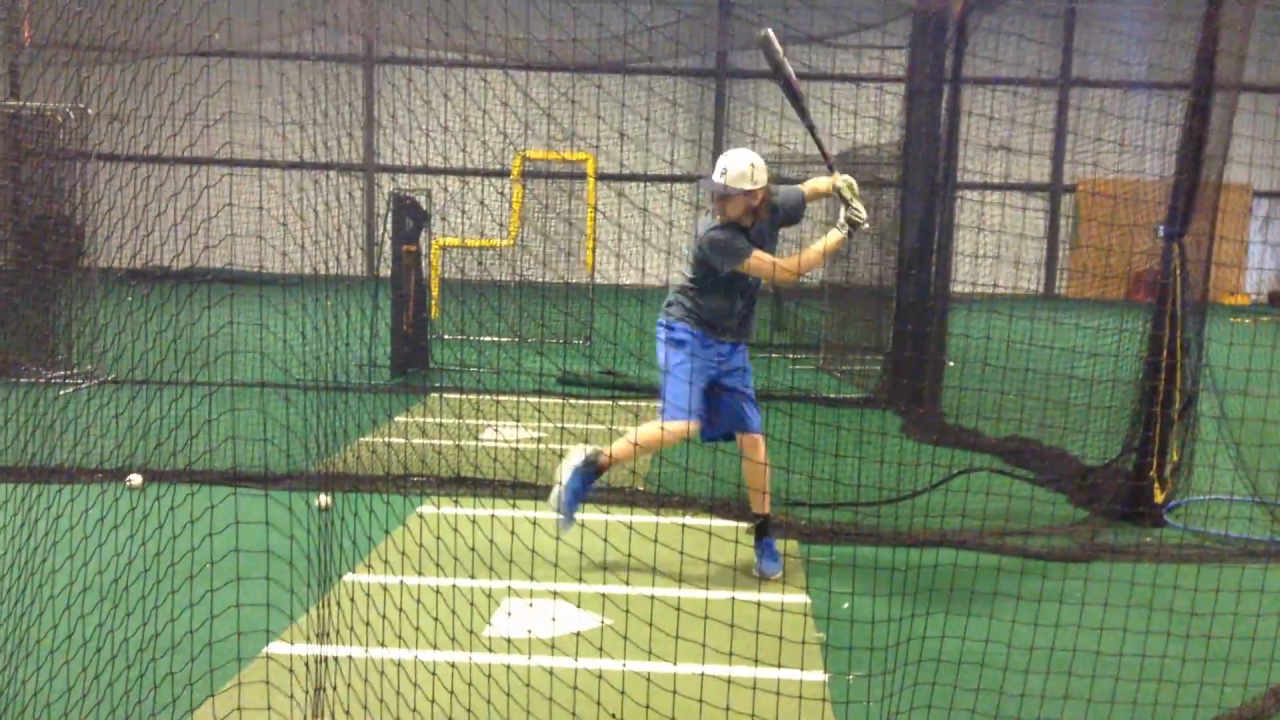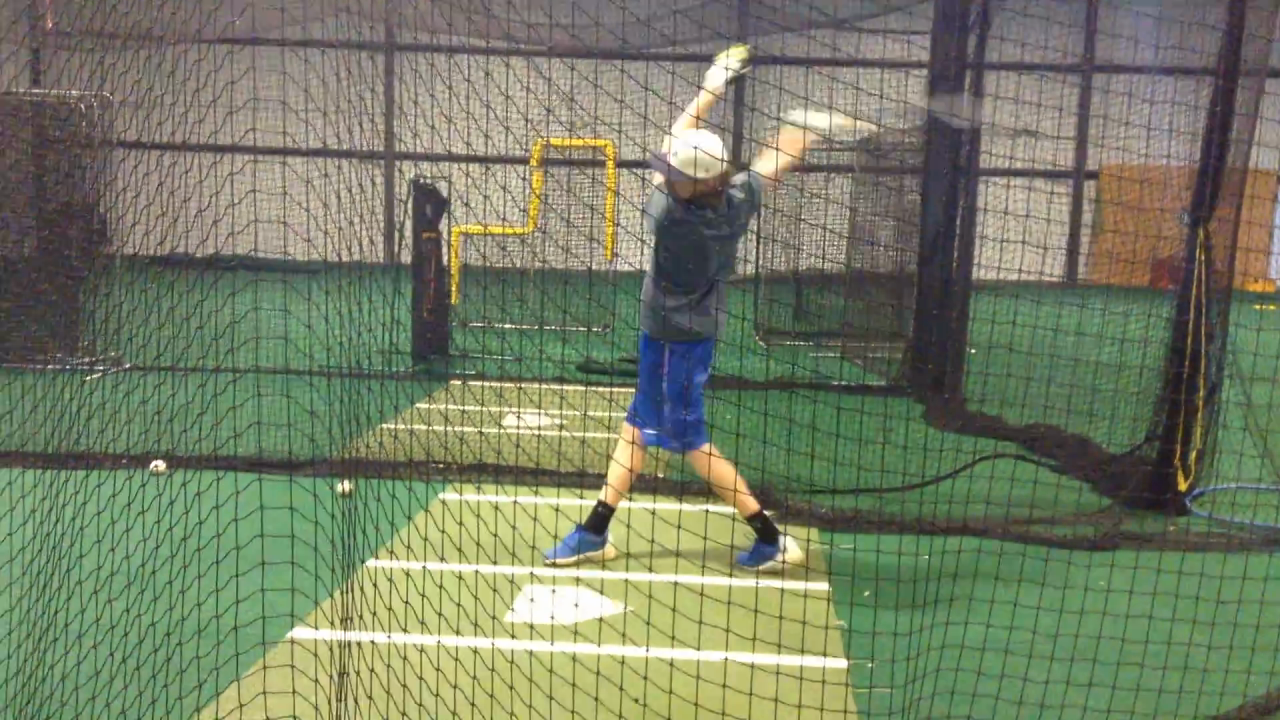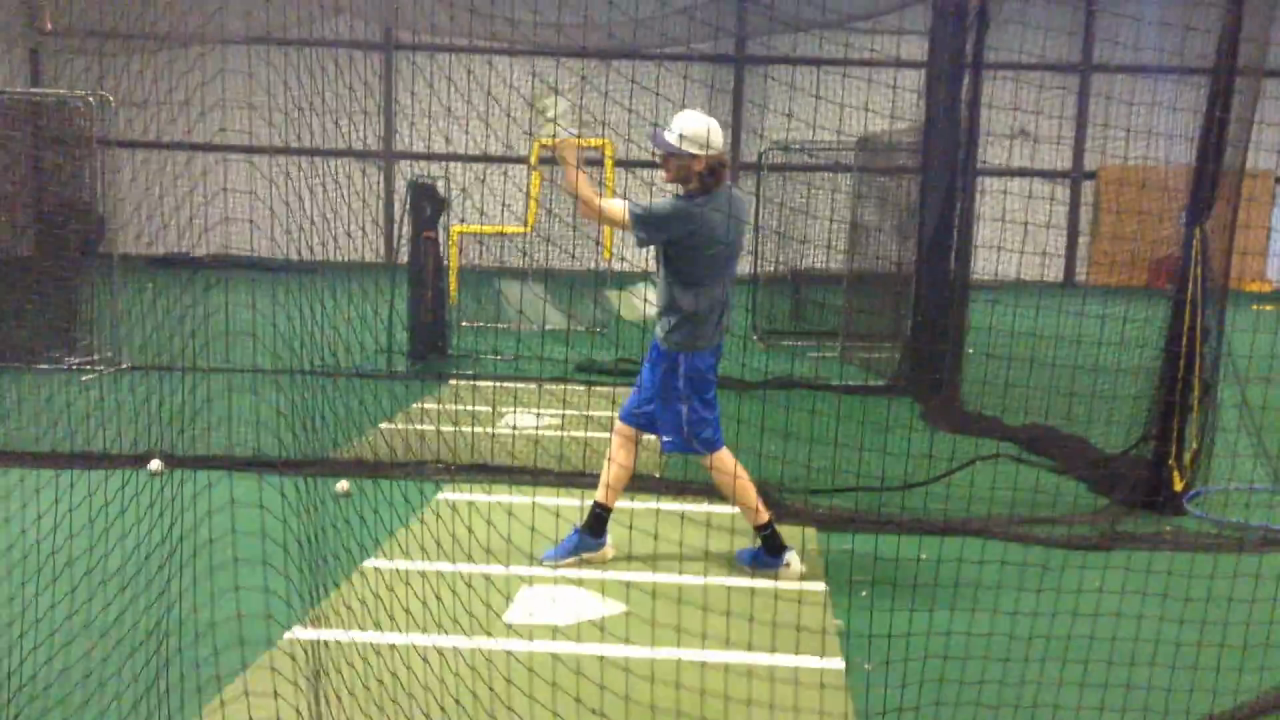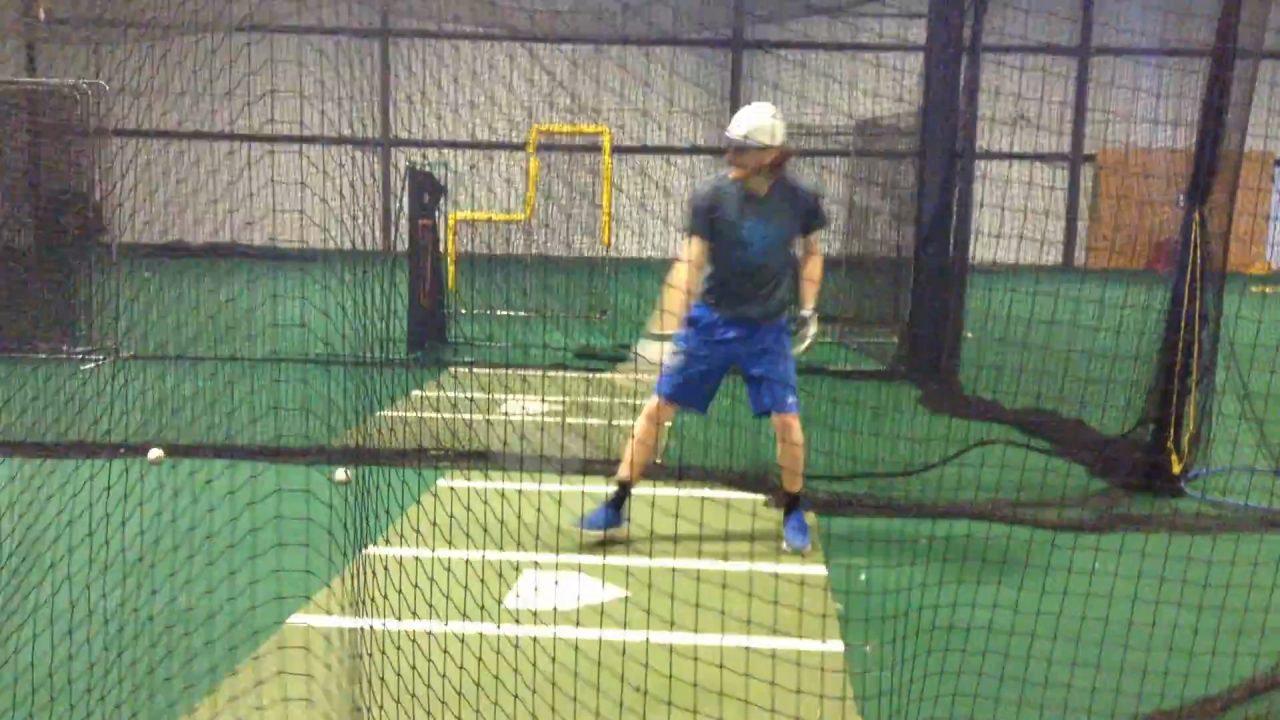
dt=0.7s
person 1, frame 1
left shoulder: (774, 205)
right shoulder: (716, 236)
left elbow: (818, 187)
right elbow: (785, 272)
left wrist: (840, 185)
right wrist: (843, 231)
left hip: (731, 342)
right hip: (687, 333)
left knee: (752, 437)
right knee: (679, 427)
left ankle: (764, 538)
right ankle: (590, 465)
person 1, frame 2
left shoulder: (669, 215)
right shoulder: (742, 196)
left elbow: (679, 134)
right elbow: (778, 159)
left wrist: (713, 84)
right wrist: (808, 123)
left hip: (675, 340)
right hip: (697, 332)
left knee: (690, 445)
right knee: (640, 430)
left ankle: (770, 538)
right ankle: (594, 533)
person 1, frame 3
left shoulder: (683, 213)
right shoulder: (728, 200)
left elbow: (602, 211)
left wrist: (568, 164)
left hip: (684, 343)
right hip: (676, 337)
left knee: (707, 447)
right knee: (626, 427)
left ankle: (776, 549)
right ankle: (593, 535)
person 1, frame 4
left shoulder: (799, 197)
right shoulder: (710, 195)
left elbow: (810, 250)
right elbow: (688, 267)
left wrist: (808, 307)
left hip: (767, 325)
right hip: (712, 318)
left knee: (785, 420)
right knee: (656, 407)
left ankle: (793, 513)
right ankle: (615, 507)
